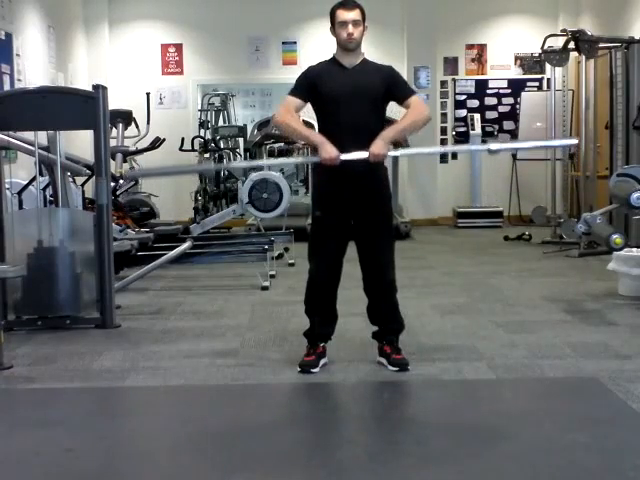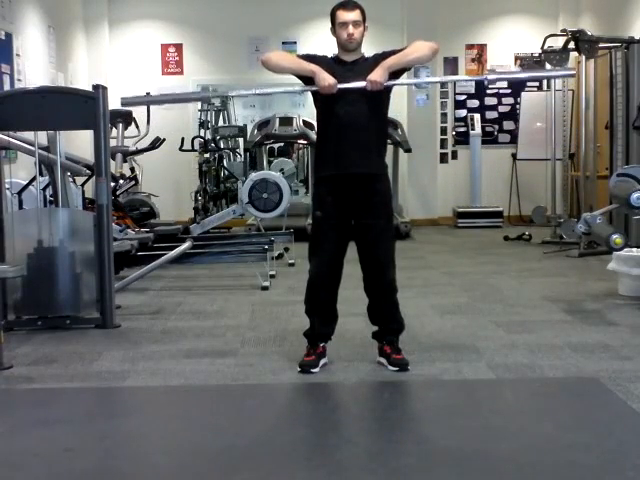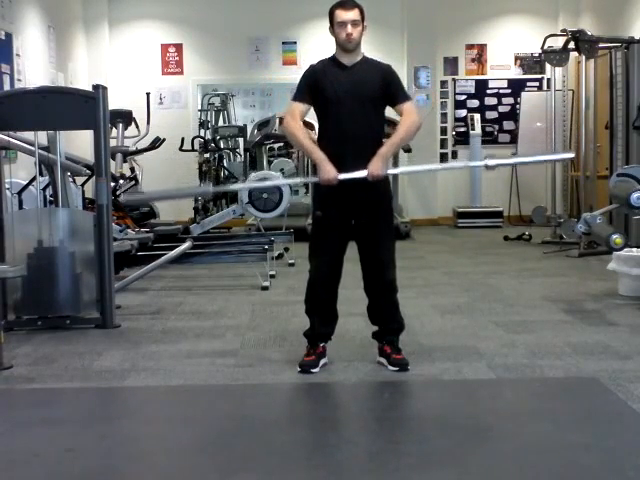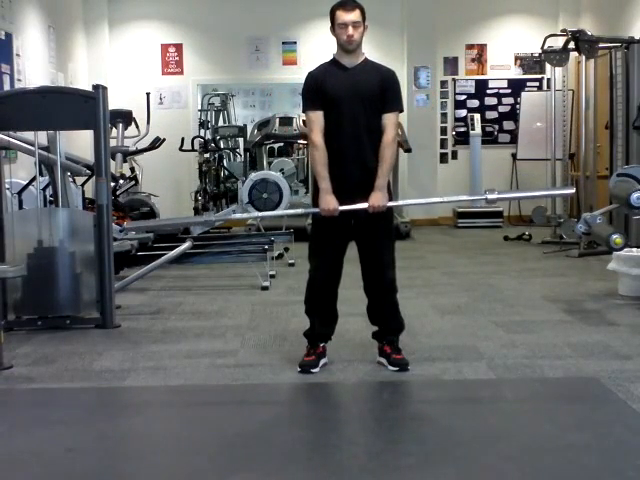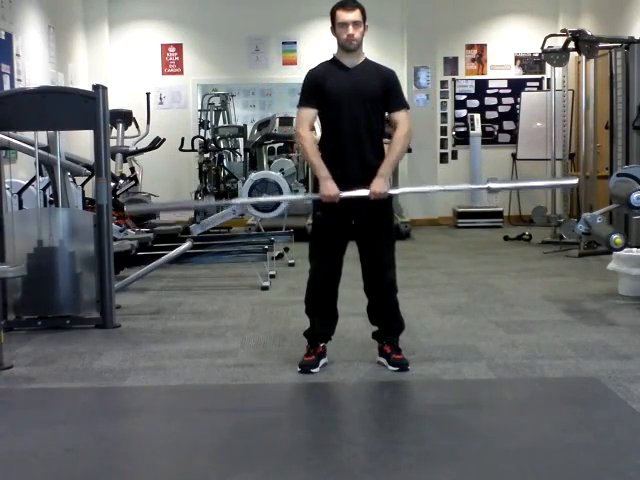
dt=1s
person 1, frame 1
left shoulder: (383, 74)
right shoulder: (317, 74)
left elbow: (421, 112)
right elbow: (282, 117)
left wrist: (389, 137)
right wrist: (318, 143)
left hip: (373, 187)
right hip: (329, 188)
left knee: (380, 270)
right knee: (322, 270)
left ankle: (388, 342)
right ankle: (317, 343)
person 1, frame 2
left shoulder: (382, 62)
right shoulder: (319, 64)
left elbow: (429, 47)
right elbow: (270, 58)
left wrist: (386, 66)
right wrist: (314, 71)
left hip: (373, 182)
right hip: (330, 183)
left knee: (381, 269)
right knee: (323, 269)
left ankle: (389, 342)
right ankle: (318, 342)
person 1, frame 3
left shoulder: (382, 72)
right shoulder: (317, 73)
left elbow: (412, 117)
right elbow: (290, 121)
left wrist: (384, 155)
right wrist: (320, 159)
left hip: (374, 186)
right hip: (329, 186)
left knee: (381, 269)
right knee: (323, 270)
left ankle: (388, 342)
right ankle: (317, 343)
person 1, frame 4
left shoulder: (384, 77)
right shoulder: (317, 78)
left elbow: (389, 135)
right elbow: (316, 137)
left wrist: (380, 188)
right wrist: (325, 191)
left hip: (373, 192)
right hip: (331, 193)
left knee: (381, 272)
right knee: (323, 273)
left ankle: (388, 342)
right ankle: (317, 343)
person 1, frame 5
left shoulder: (383, 76)
right shoulder: (319, 76)
left elbow: (403, 128)
right elbow: (303, 130)
left wrist: (384, 175)
right wrist: (323, 177)
left hip: (374, 191)
right hip: (331, 191)
left knee: (381, 271)
right knee: (323, 271)
left ankle: (388, 342)
right ankle: (317, 343)
